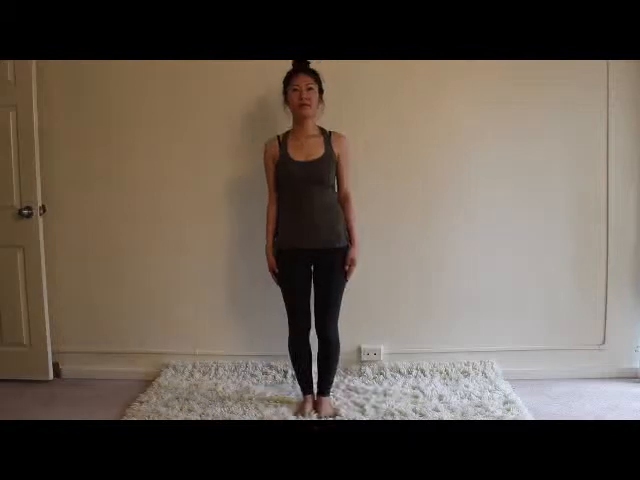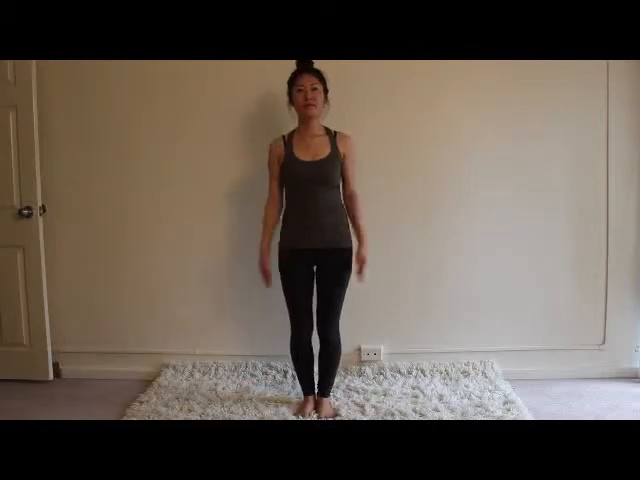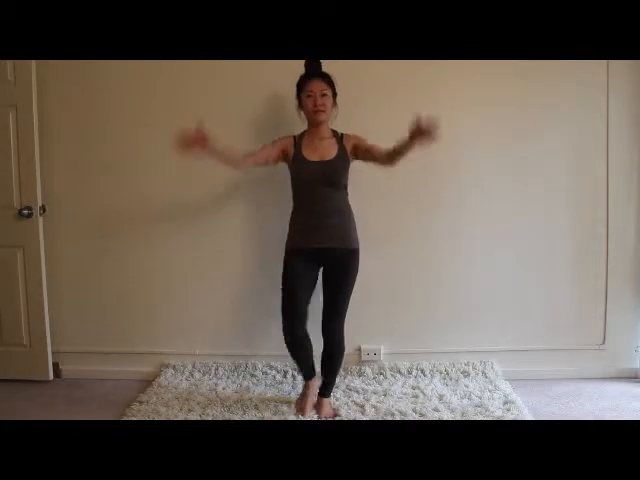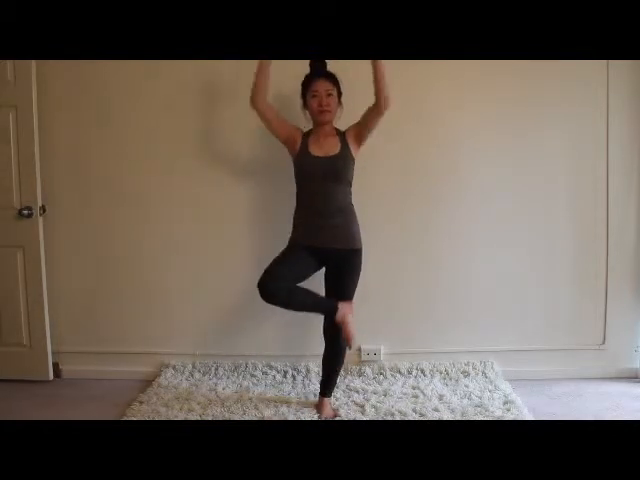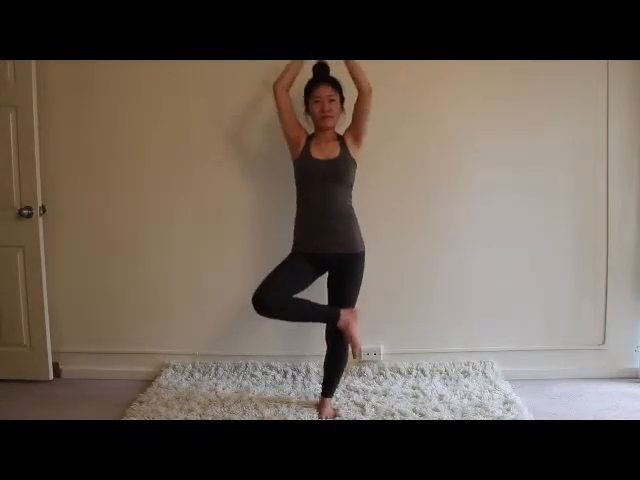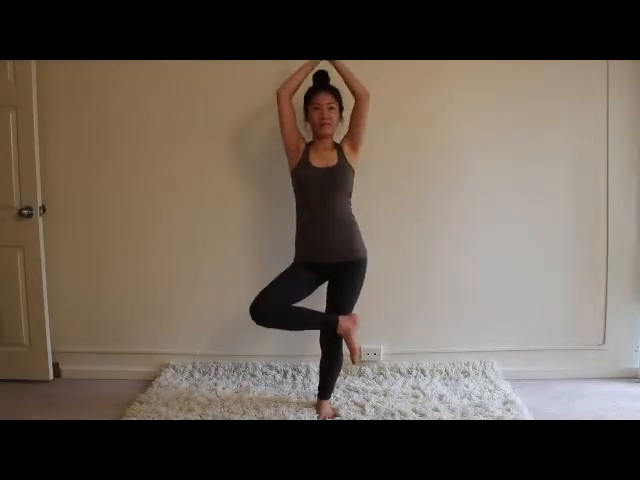
dt=0.3s
person 1, frame 1
left shoulder: (337, 143)
right shoulder: (274, 147)
left elbow: (344, 195)
right elbow: (274, 200)
left wrist: (353, 243)
right wrist: (269, 247)
left hip: (332, 245)
right hip: (291, 248)
left knee: (327, 326)
right knee: (298, 326)
left ankle: (324, 394)
right ankle: (306, 393)
person 1, frame 2
left shoulder: (343, 143)
right shoulder: (280, 147)
left elbow: (351, 195)
right elbow: (274, 200)
left wrist: (362, 242)
right wrist: (264, 249)
left hip: (336, 245)
right hip: (294, 247)
left knee: (329, 326)
right knee: (300, 327)
left ankle: (325, 395)
right ankle: (307, 394)
person 1, frame 3
left shoulder: (350, 143)
right shoulder: (288, 146)
left elbow: (386, 158)
right elbow: (244, 161)
left wrist: (410, 143)
right wrist: (212, 148)
left hip: (343, 244)
right hip: (301, 244)
left knee: (334, 325)
right knee: (292, 322)
left ankle: (325, 396)
right ankle: (310, 381)
person 1, frame 4
left shoulder: (353, 138)
right shoulder: (295, 140)
left elbow: (382, 104)
right elbow: (258, 102)
left wrist: (375, 61)
right wrist: (266, 62)
left hip: (346, 242)
right hip: (305, 241)
left knee: (332, 331)
right knee: (270, 287)
left ankle: (325, 396)
right ankle: (337, 309)
person 1, frame 5
left shoulder: (351, 143)
right shoulder: (299, 143)
left elbow: (366, 90)
right elbow: (279, 89)
left wrist: (341, 59)
right wrist: (306, 58)
left hip: (348, 248)
right hip: (306, 249)
left knee: (336, 334)
right knee: (264, 301)
left ankle: (326, 398)
right ankle: (342, 316)
person 1, frame 6
left shoulder: (349, 150)
right shoulder: (298, 151)
left elbow: (363, 97)
right elbow: (283, 95)
left wrist: (334, 62)
right wrist: (313, 63)
left hip: (349, 256)
right hip: (309, 258)
left knee: (330, 338)
right knee: (262, 310)
left ankle: (324, 399)
right ankle: (340, 322)
